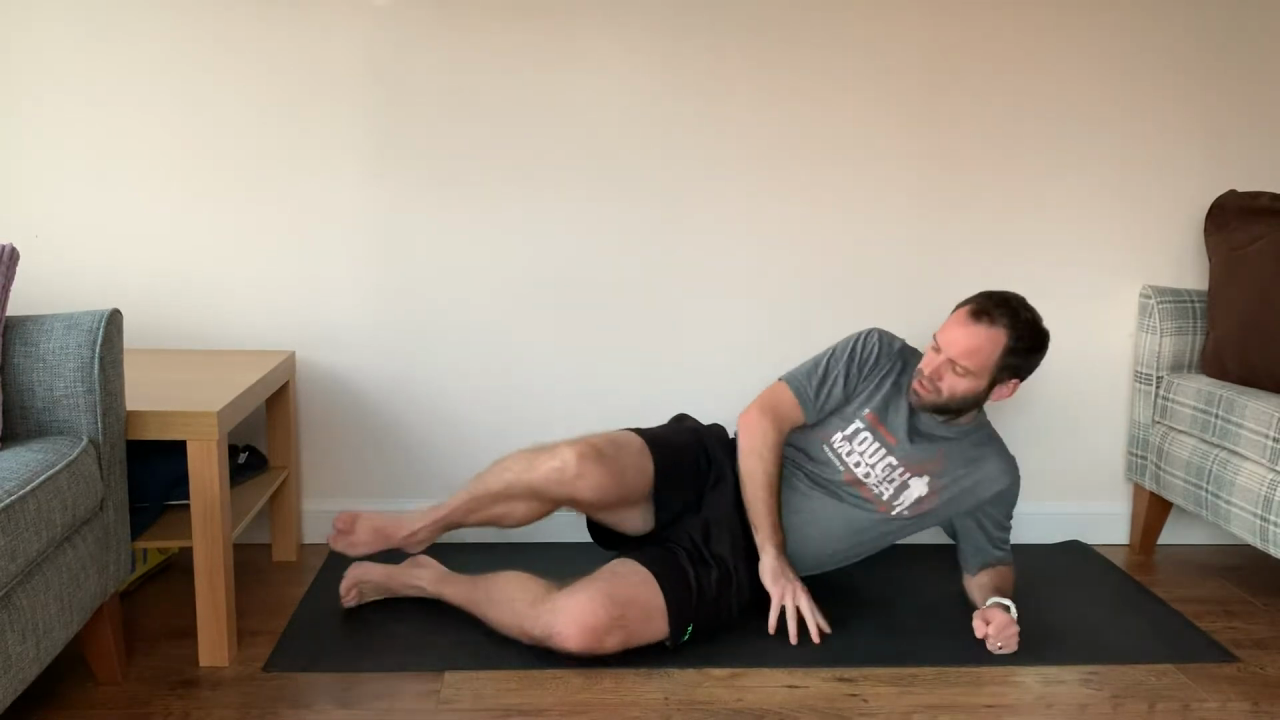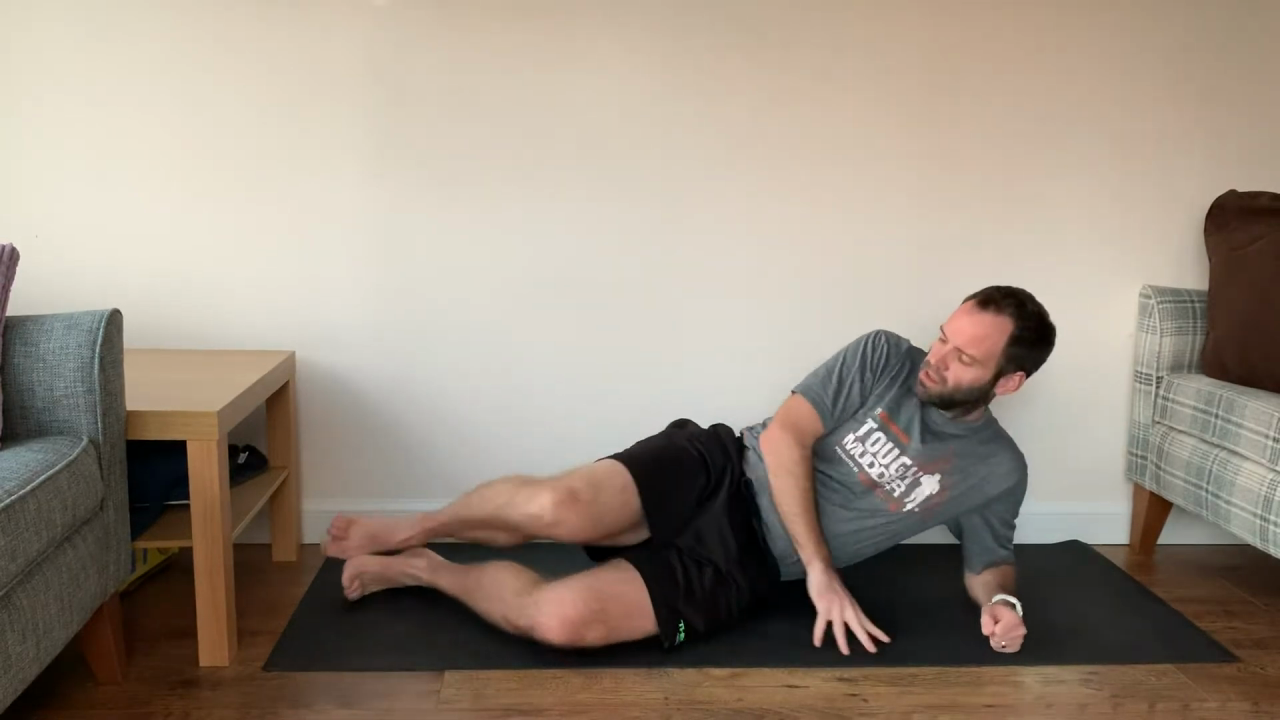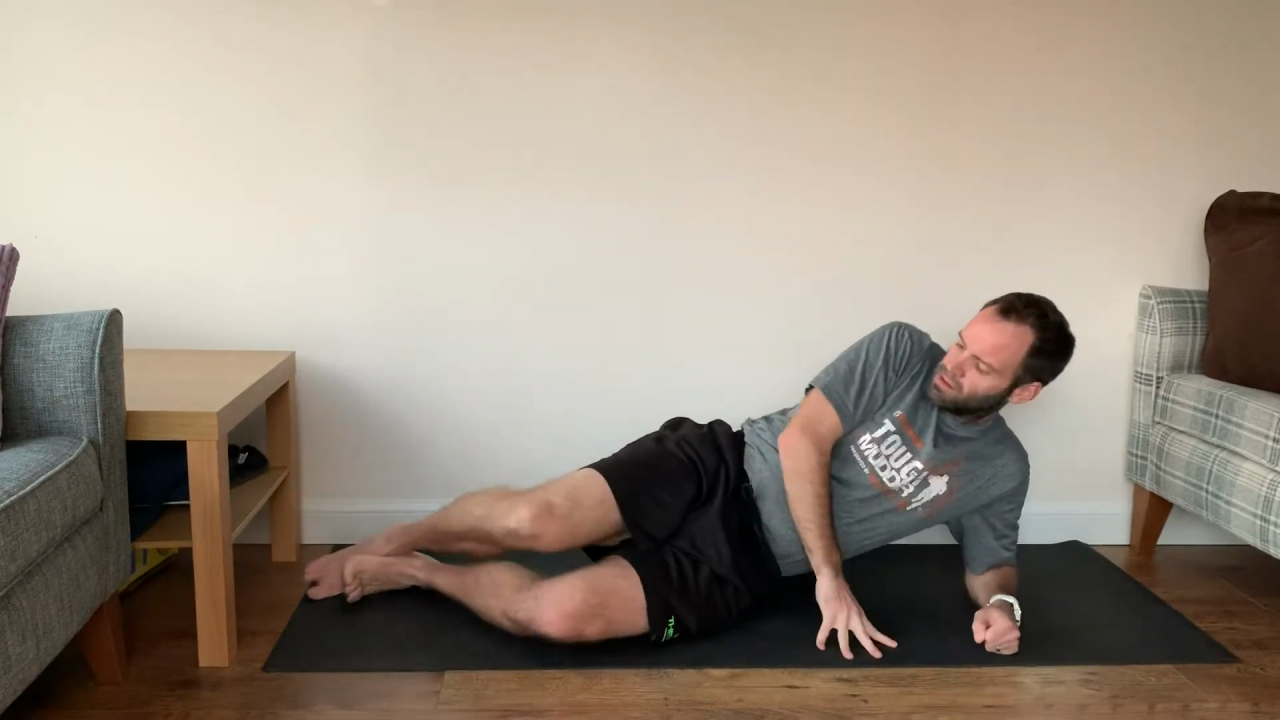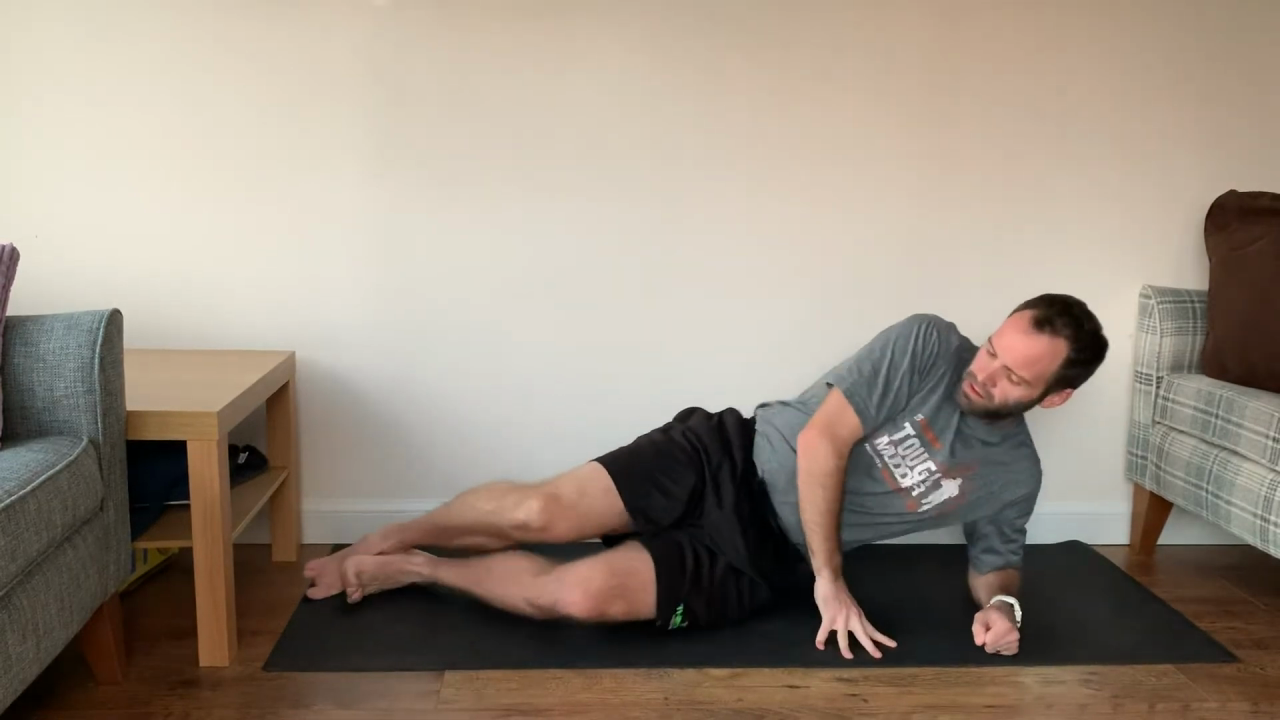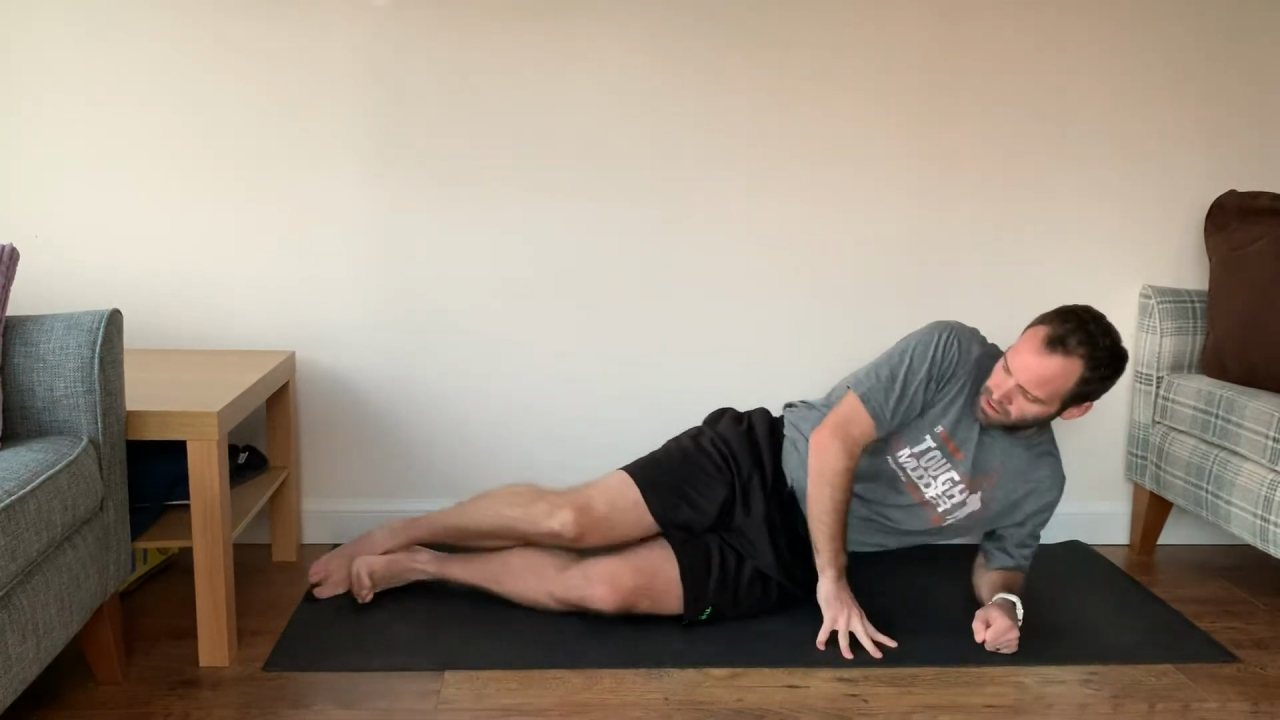
dt=0.2s
person 1, frame 1
left shoulder: (989, 474)
right shoulder: (877, 354)
left elbow: (988, 562)
right elbow: (761, 420)
left wrist: (998, 604)
right wrist: (775, 558)
left hip: (730, 562)
right hip: (714, 471)
left knee: (578, 625)
right knee: (578, 468)
left ankle: (427, 581)
right ankle: (419, 527)
person 1, frame 2
left shoulder: (998, 470)
right shoulder: (883, 355)
left elbow: (988, 562)
right elbow: (786, 434)
left wrist: (1001, 602)
right wrist: (822, 573)
left hip: (739, 563)
right hip: (720, 471)
left knee: (561, 618)
right knee: (556, 508)
left ankle: (423, 572)
right ankle: (411, 531)
person 1, frame 3
left shoulder: (1002, 470)
right shoulder: (900, 348)
left elbow: (990, 562)
right elbow: (802, 441)
left wrist: (999, 603)
right wrist: (831, 580)
left hip: (741, 563)
right hip: (715, 470)
left knee: (558, 613)
right knee: (532, 519)
left ankle: (414, 571)
right ankle: (391, 540)
person 1, frame 4
left shoulder: (1015, 472)
right shoulder: (927, 341)
left elbow: (995, 559)
right elbow: (821, 441)
left wrist: (1000, 605)
right wrist: (829, 581)
left hip: (757, 551)
right hip: (728, 457)
left knee: (580, 595)
right knee: (540, 511)
left ankle: (411, 568)
right ankle: (386, 538)
person 1, frame 5
left shoulder: (1038, 481)
right shoulder: (950, 349)
left elbow: (998, 559)
right elbow: (833, 440)
left wrist: (1003, 604)
right wrist: (835, 581)
left hip: (780, 553)
right hip: (758, 460)
left knee: (605, 587)
right knee: (570, 519)
left ankle: (419, 567)
right ankle: (388, 537)
